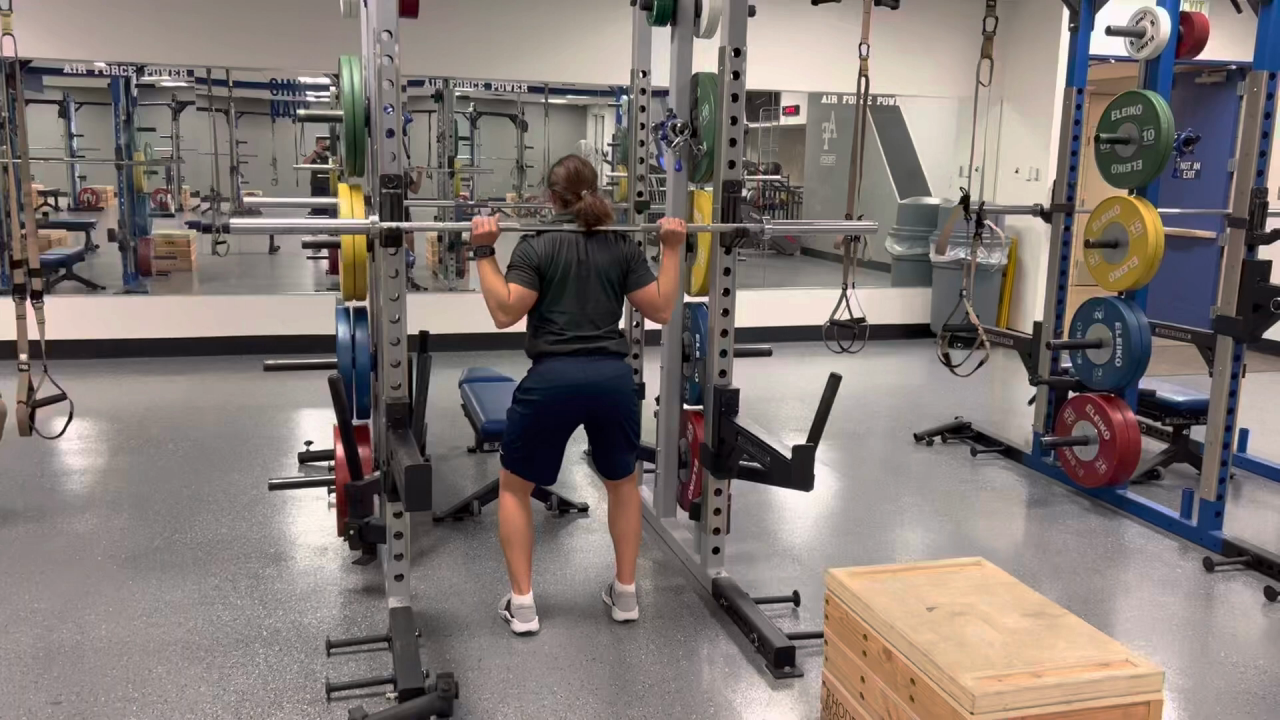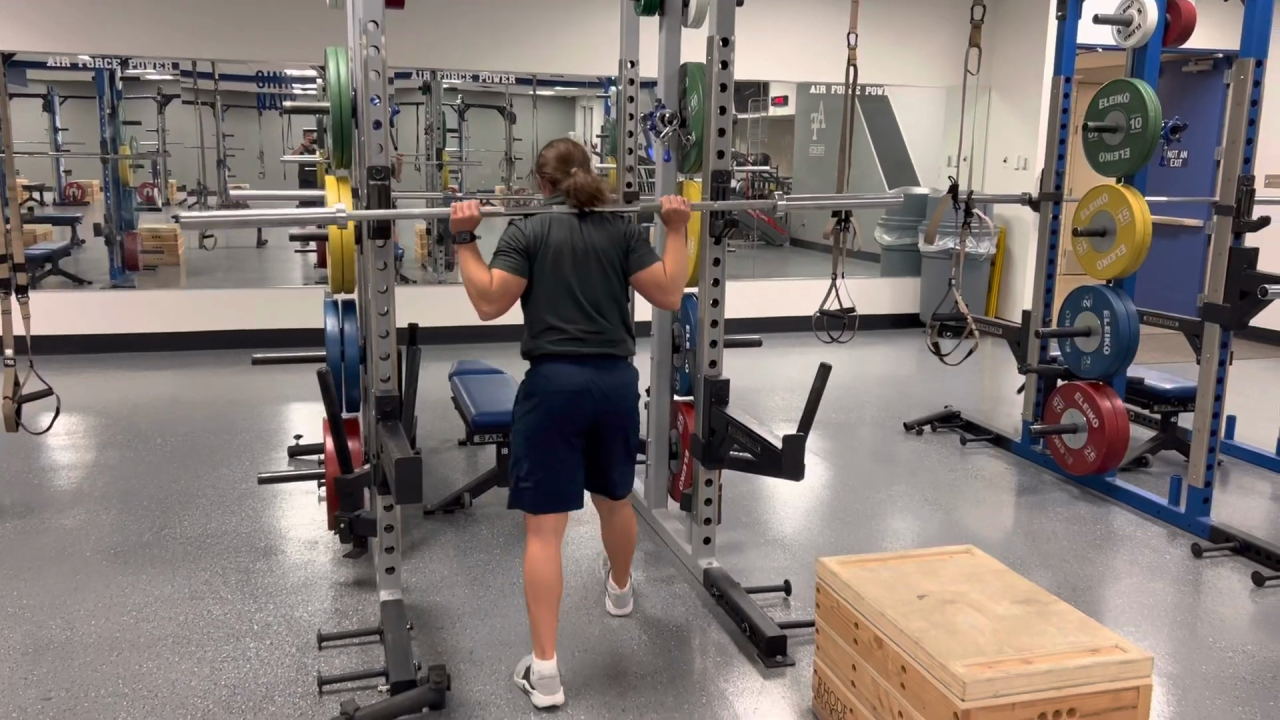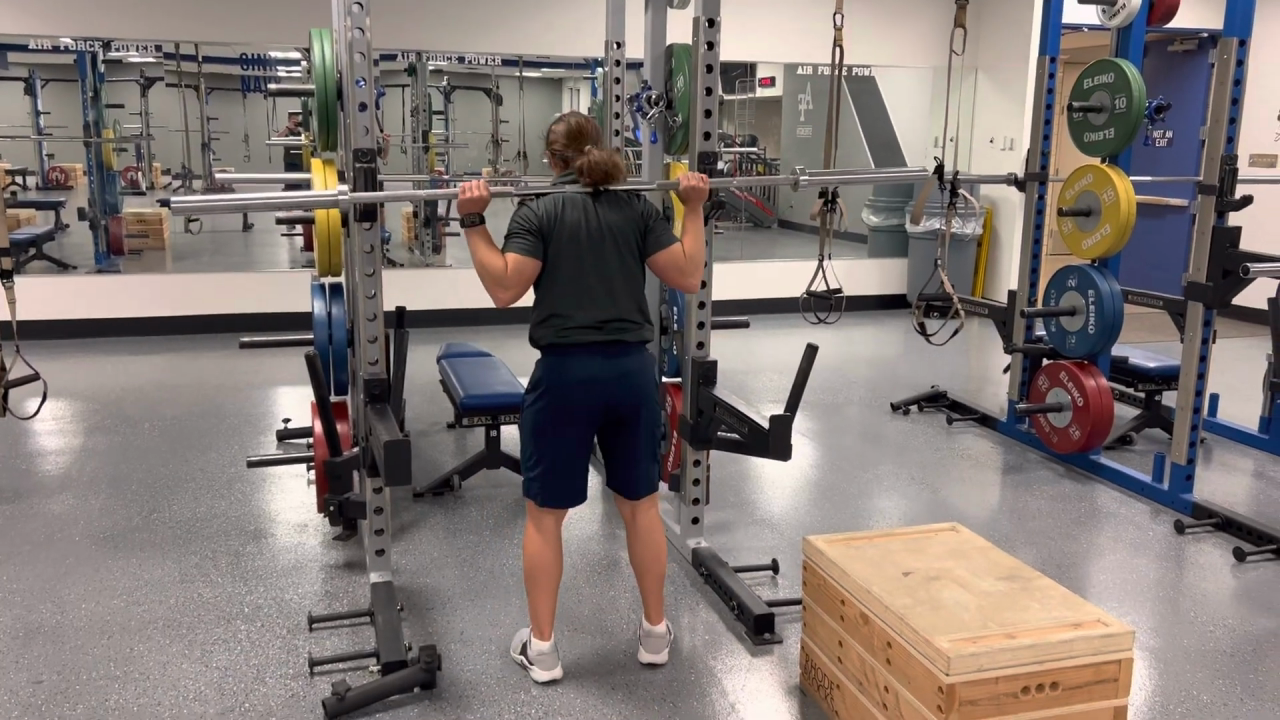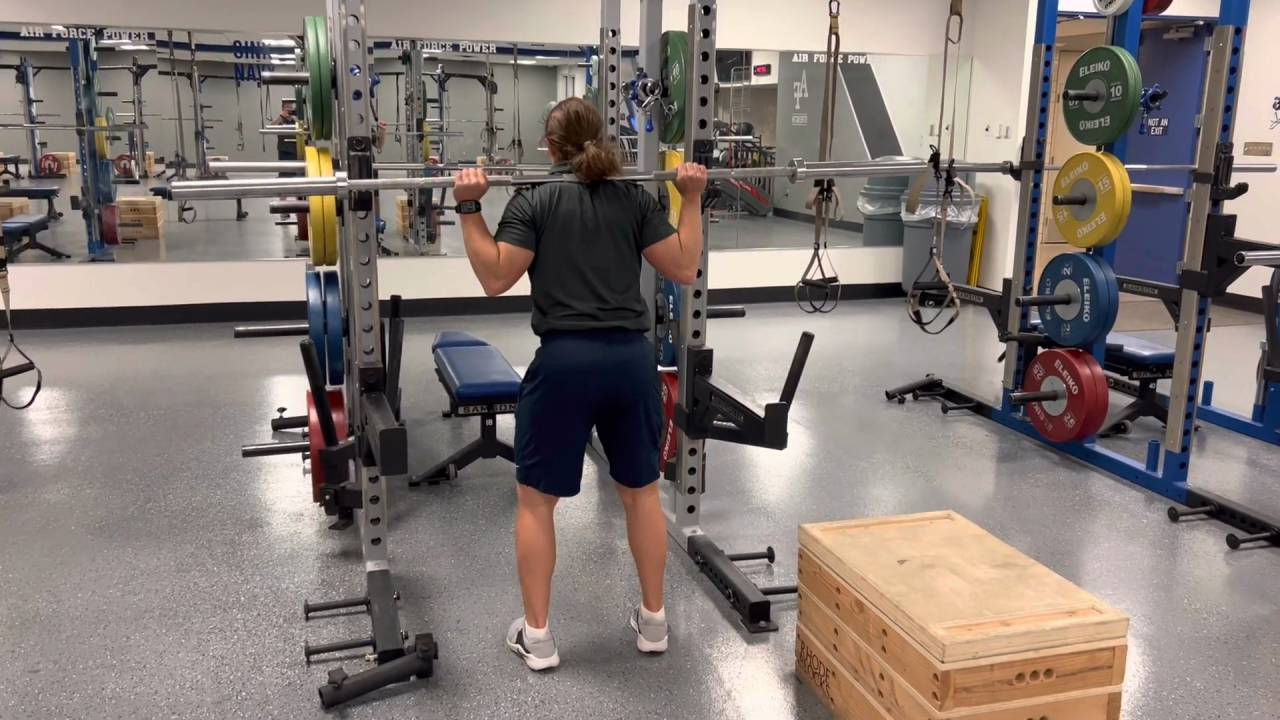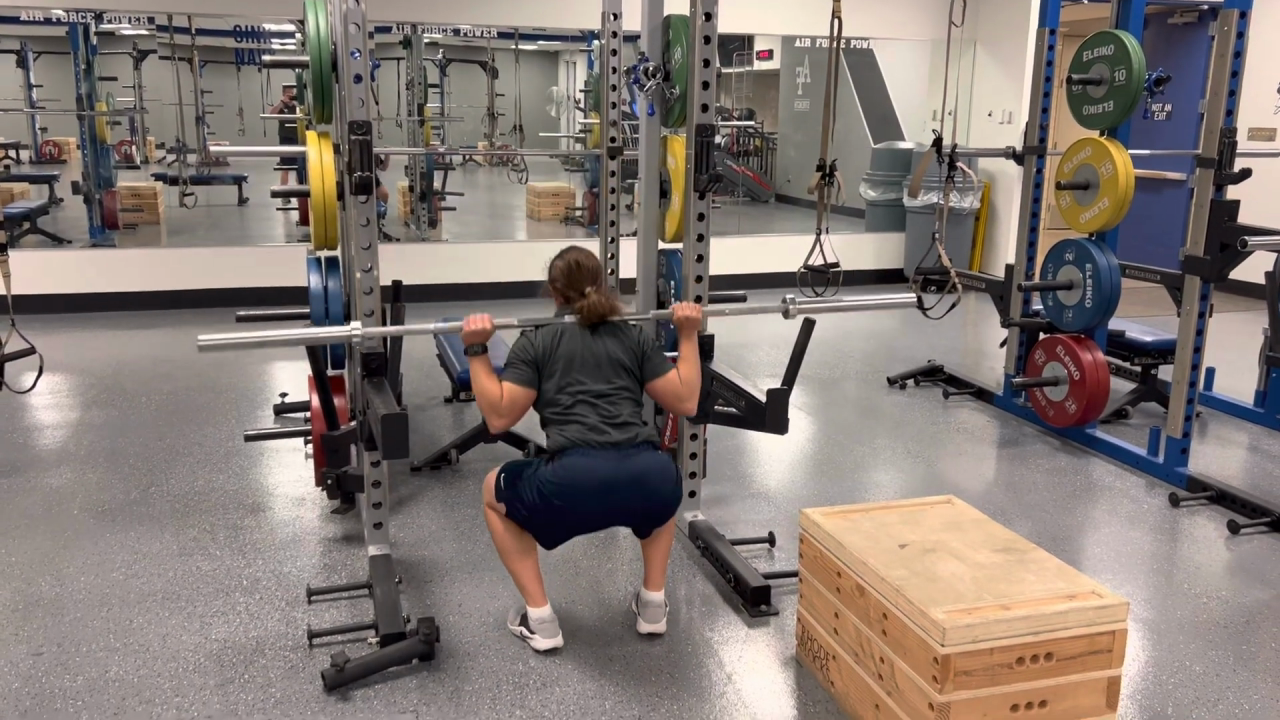
dt=1s
person 1, frame 1
left shoulder: (536, 246)
right shoulder: (623, 247)
left elbow: (505, 312)
right elbow: (661, 309)
left wrist: (484, 252)
right wrist: (672, 250)
left hip: (552, 381)
right hip: (613, 379)
left knee: (514, 488)
right knee: (623, 483)
left ankle: (522, 602)
right ankle: (625, 593)
person 1, frame 2
left shoulder: (526, 231)
right shoulder: (622, 229)
left elbow: (489, 302)
right elbow: (668, 295)
left wrist: (464, 239)
right wrist: (677, 230)
left hip: (553, 385)
right hip: (616, 381)
left knee: (544, 526)
right knee: (614, 498)
left ankle: (545, 669)
right ankle: (619, 588)
person 1, frame 3
left shoulder: (539, 212)
right shoulder: (638, 209)
left elbow: (504, 288)
right elbow: (688, 277)
left wrist: (473, 220)
right wrist: (694, 210)
left hip: (565, 375)
right hip: (632, 371)
left knee: (545, 514)
right knee: (640, 504)
left ankle: (542, 647)
right ankle: (655, 631)
person 1, frame 4
left shoulder: (534, 201)
right shoulder: (636, 198)
left elbow: (495, 277)
right elbow: (684, 268)
left wrist: (468, 207)
right wrist: (692, 199)
left hip: (564, 362)
right hip: (632, 358)
left knee: (536, 499)
right knee: (642, 490)
left ankle: (537, 635)
right ankle: (654, 619)
person 1, frame 5
left shoulder: (536, 342)
right shoulder: (636, 336)
left elbow: (499, 417)
right elbow: (685, 403)
left wrist: (476, 351)
right wrist: (688, 336)
left hip: (576, 484)
right hip: (650, 480)
left knee: (495, 494)
left ankle: (539, 618)
right ankle: (653, 603)
